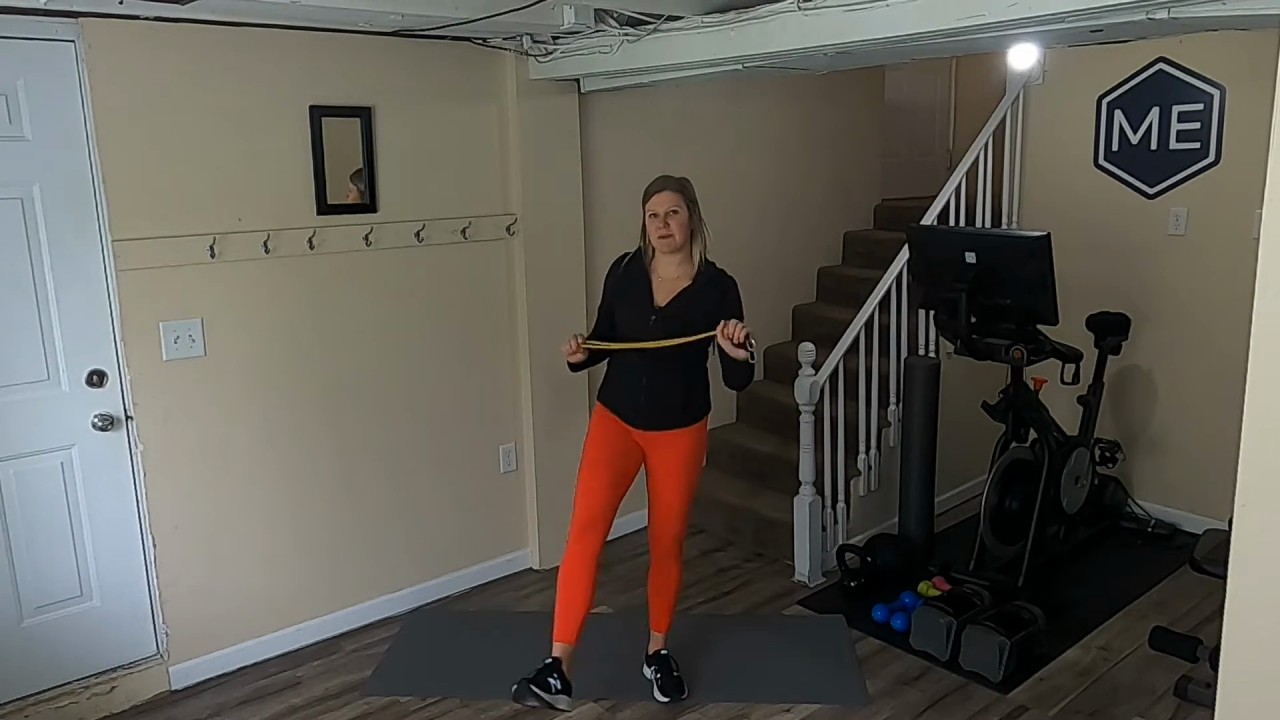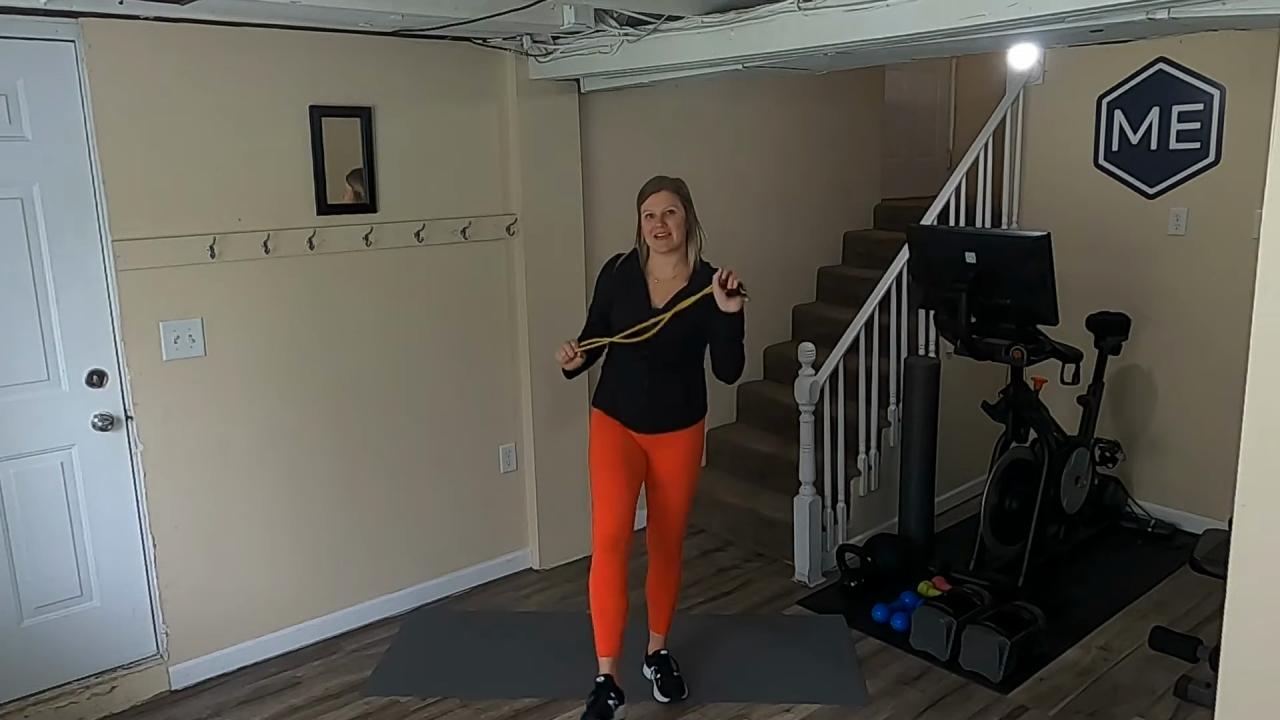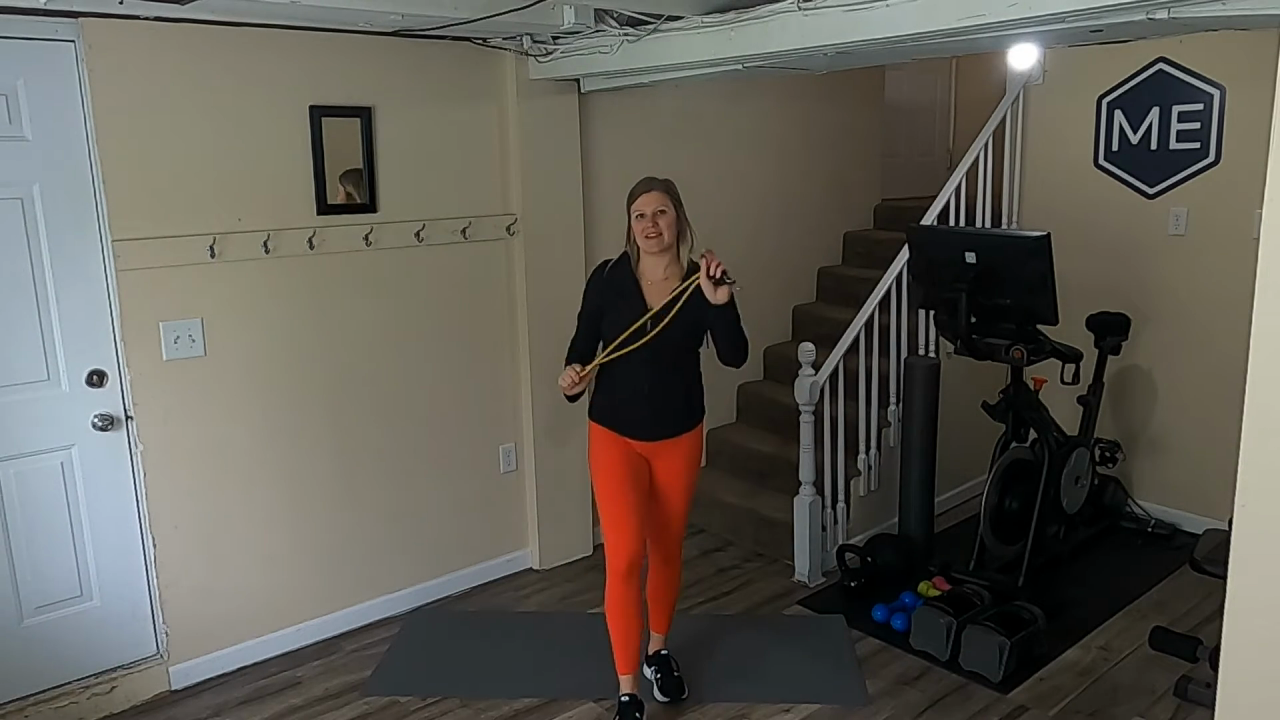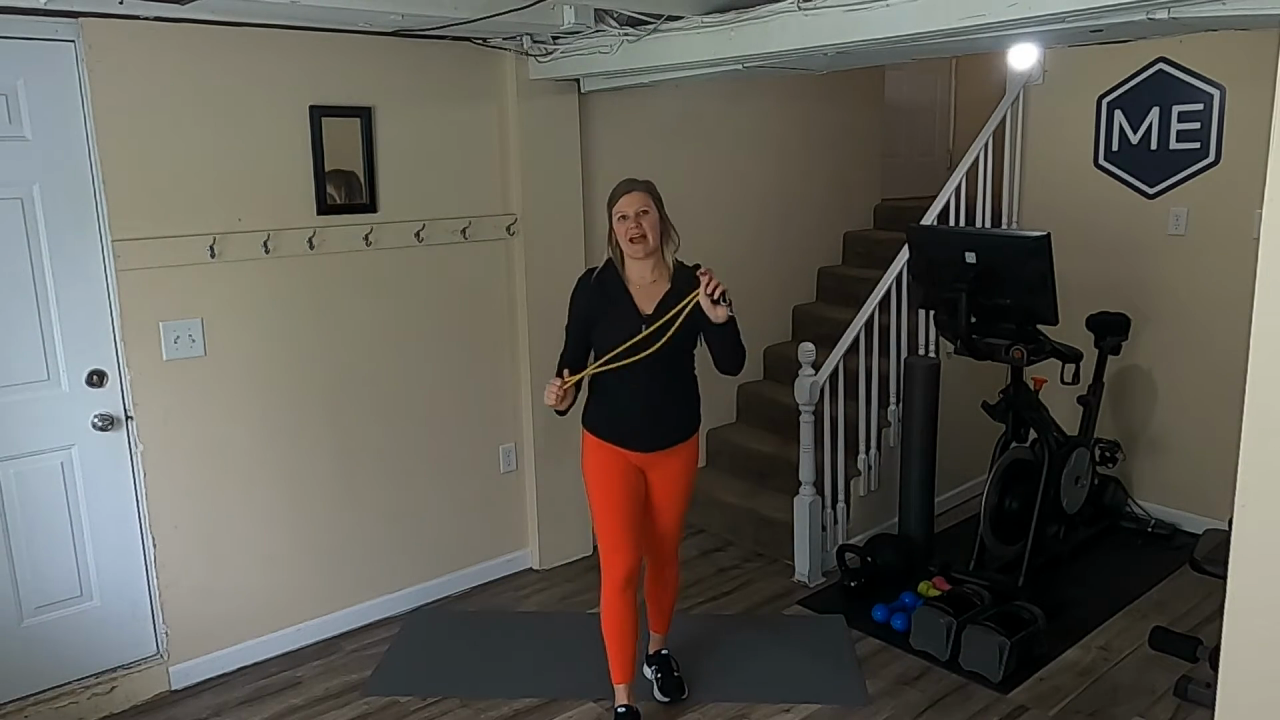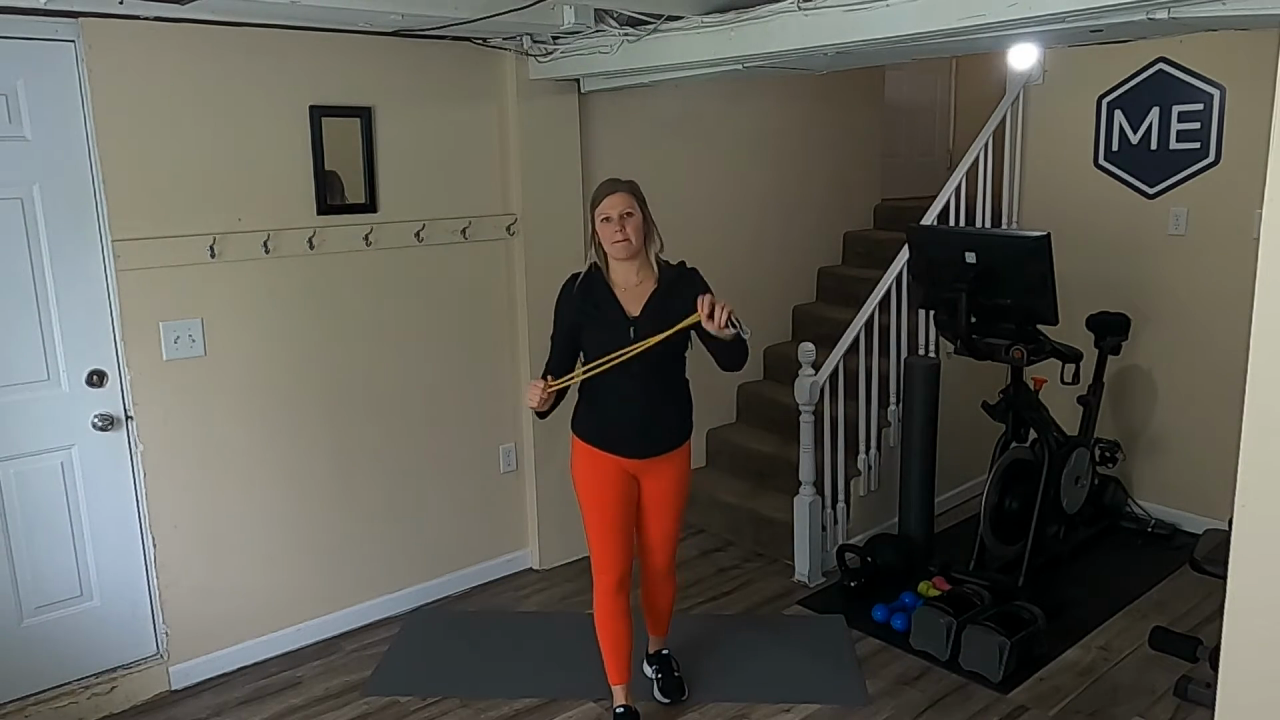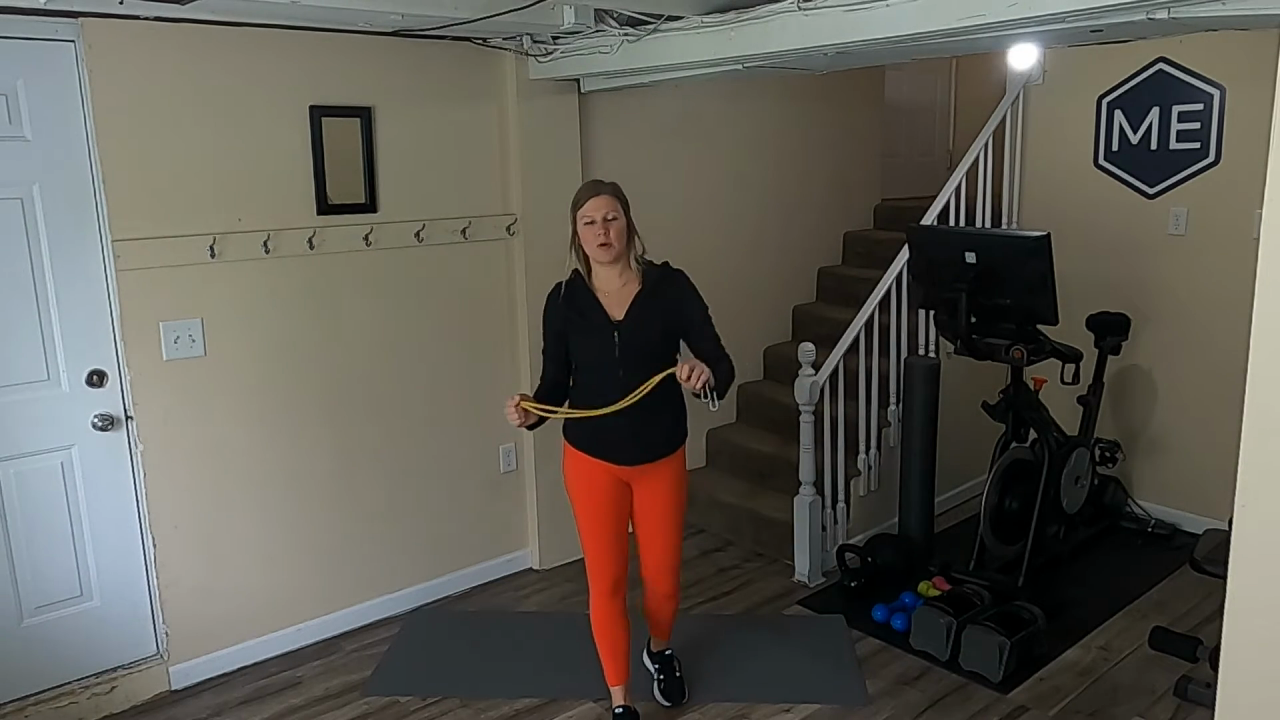
dt=0.2s
person 1, frame 1
left shoulder: (717, 288)
right shoulder: (623, 271)
left elbow: (738, 383)
left wrist: (739, 354)
right wrist: (579, 355)
left hip: (680, 430)
right hip: (615, 419)
left knee: (666, 544)
right knee: (586, 526)
left ankle: (657, 651)
right ankle: (557, 666)
person 1, frame 2
left shoulder: (712, 285)
right shoulder: (618, 273)
left elbow: (729, 371)
right elbow: (594, 337)
left wrist: (731, 313)
right wrist: (573, 356)
left hip: (680, 431)
right hip: (615, 422)
left knee: (667, 546)
right knee: (611, 537)
left ankle: (658, 652)
person 1, frame 3
left shoulder: (700, 279)
right shoulder: (607, 278)
left elbow: (735, 356)
right elbow: (583, 345)
left wrist: (722, 301)
right wrist: (573, 375)
left hip: (680, 437)
right hip: (614, 435)
left knee: (667, 551)
right knee: (625, 557)
left ankle: (657, 652)
person 1, frame 4
left shoulder: (692, 284)
right shoulder: (593, 287)
left elbow: (731, 365)
right elbow: (573, 359)
left wrist: (720, 316)
right wrist: (562, 392)
left hip: (676, 446)
right hip: (609, 447)
left knee: (664, 557)
right knee: (620, 570)
left ankle: (658, 650)
person 1, frame 5
left shoulder: (683, 284)
right shoulder: (578, 292)
left elbow: (736, 360)
right elbow: (560, 366)
left wrist: (724, 331)
right wrist: (544, 396)
left hip: (668, 452)
right hip: (599, 453)
left knee: (659, 566)
right knee: (611, 576)
left ankle: (658, 651)
person 1, frame 6
left shoulder: (670, 286)
right shoulder: (564, 299)
left elbow: (721, 365)
right elbow: (557, 382)
left wrist: (706, 374)
right wrist: (531, 410)
left hip: (661, 458)
right hip: (591, 460)
left knee: (660, 578)
right knee: (605, 581)
left ankle: (659, 649)
